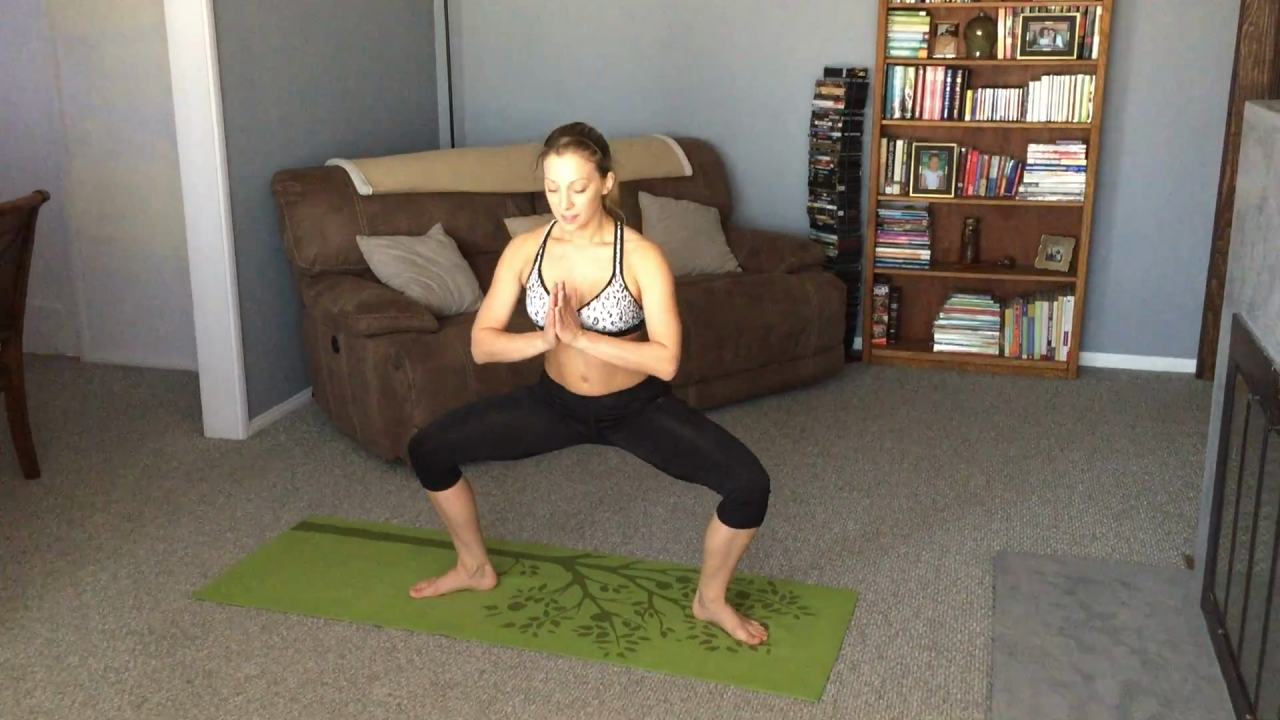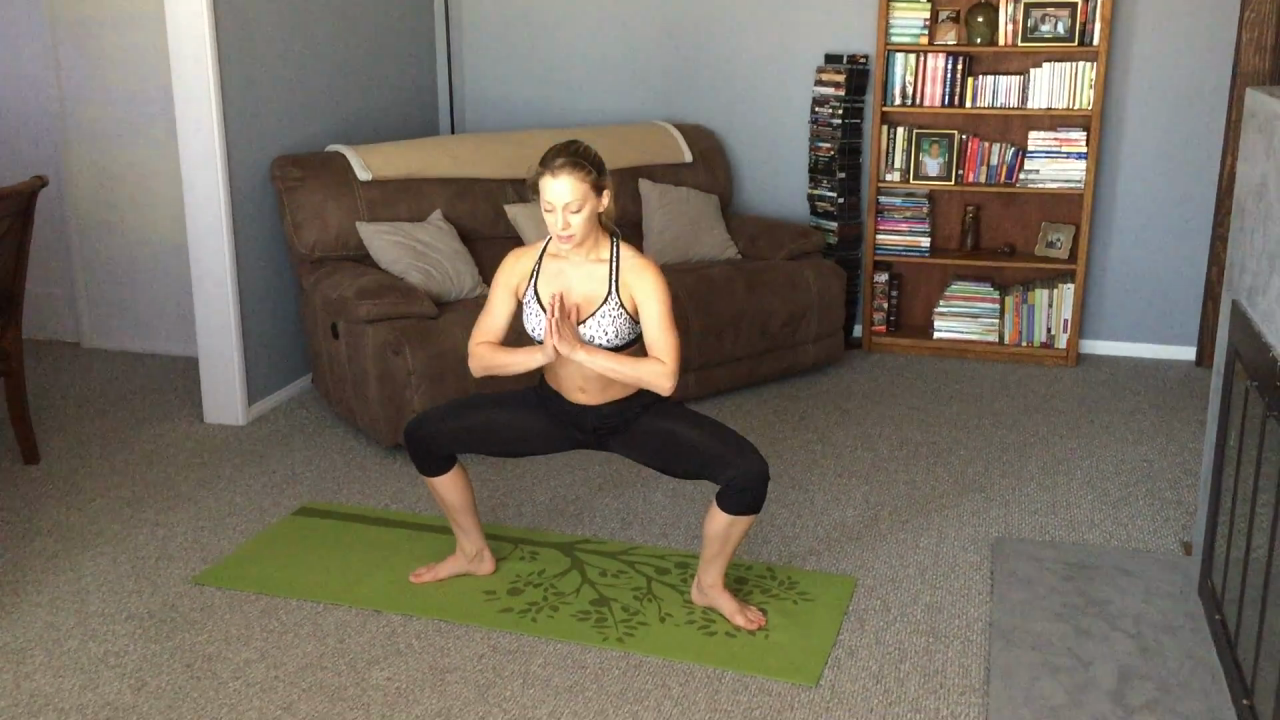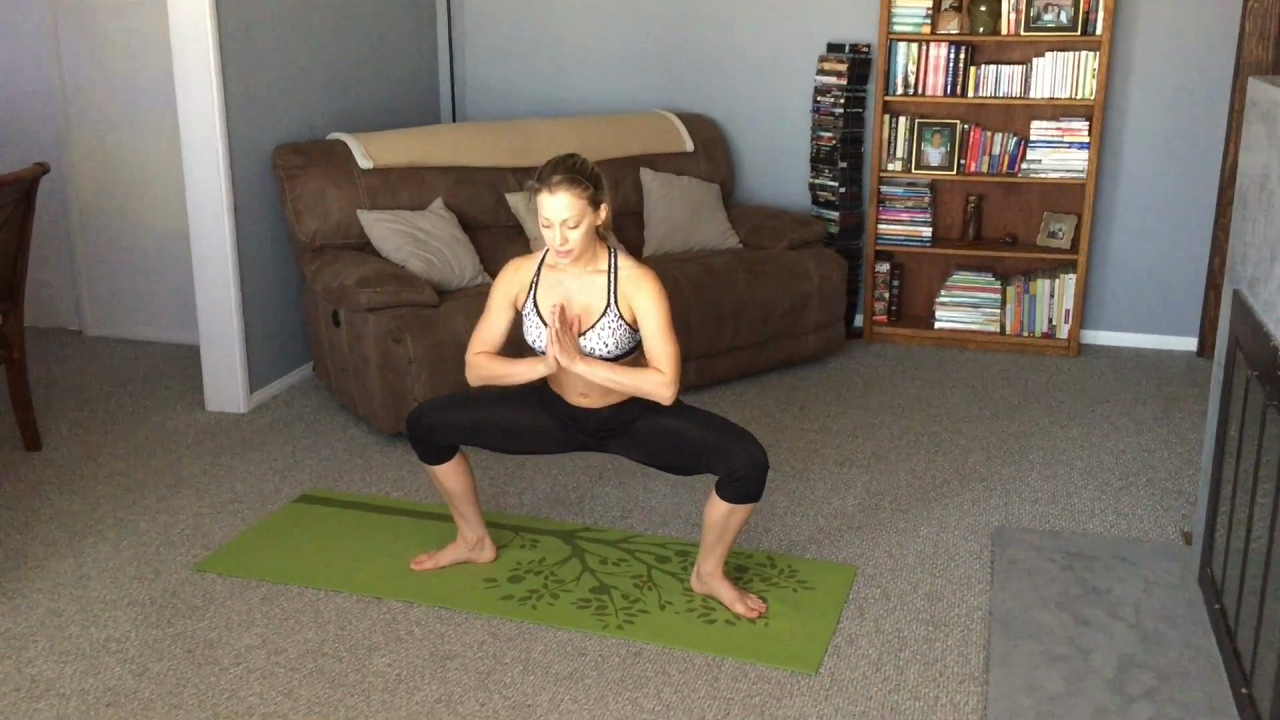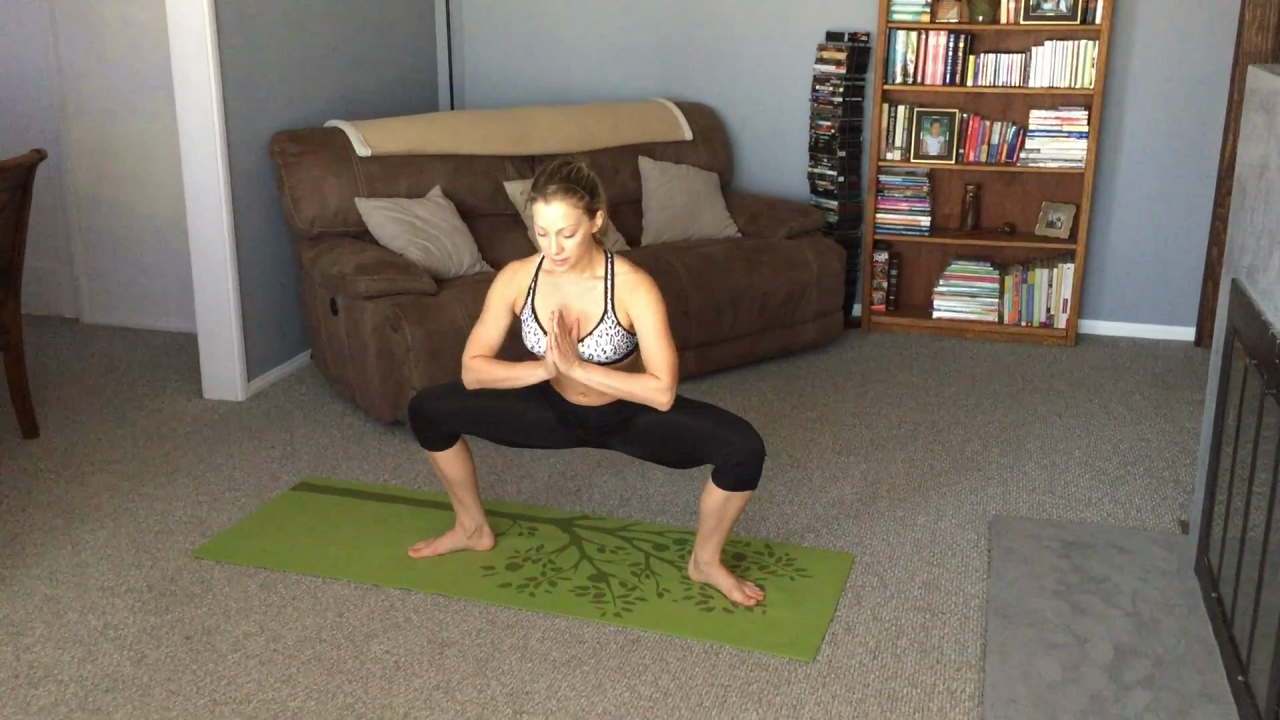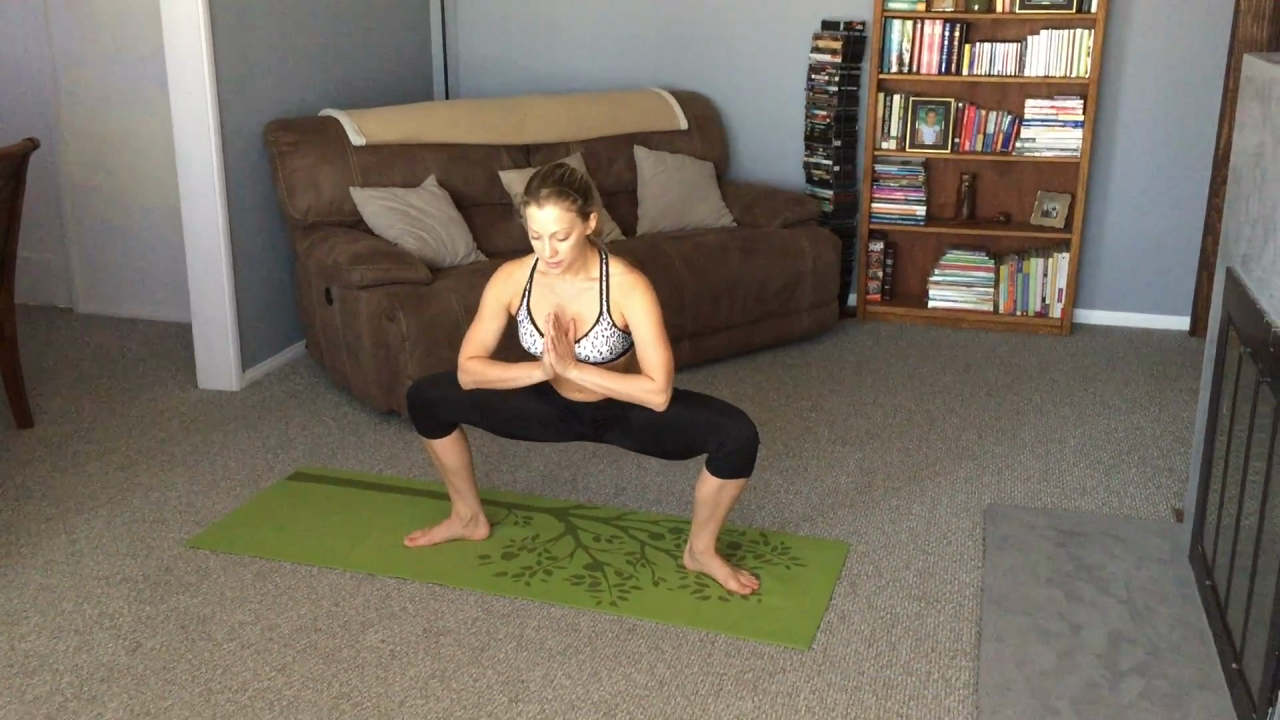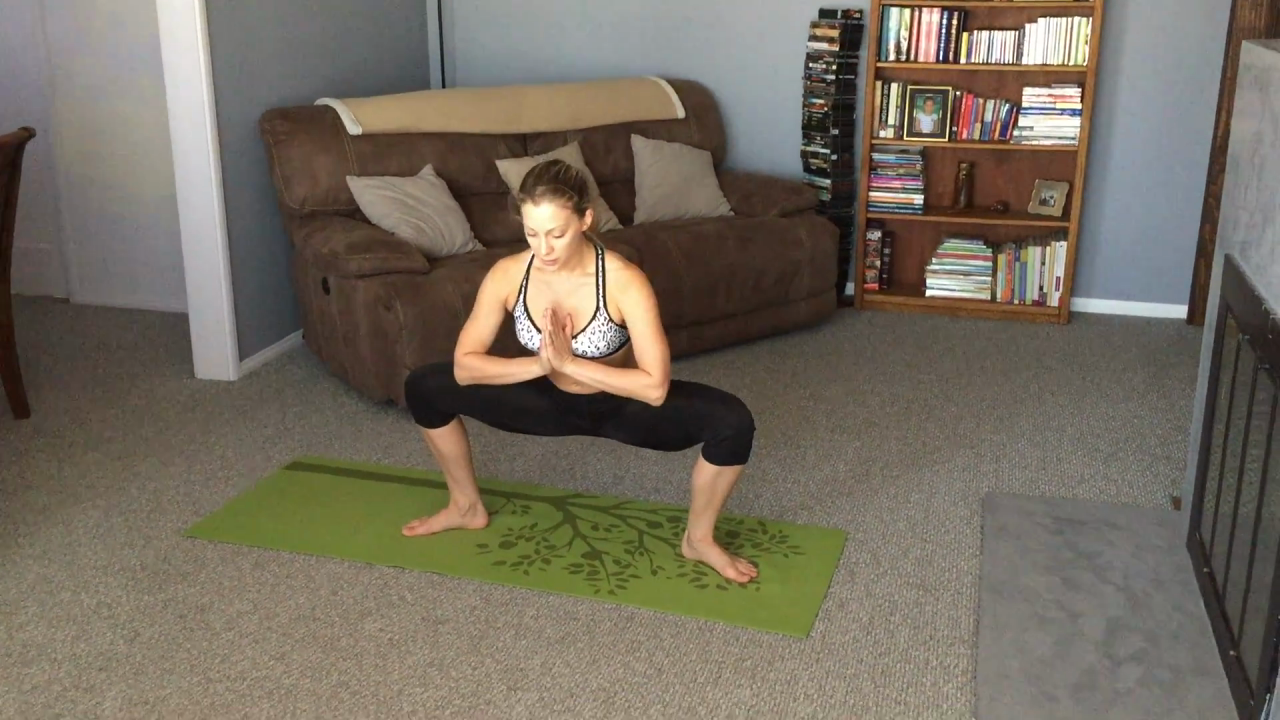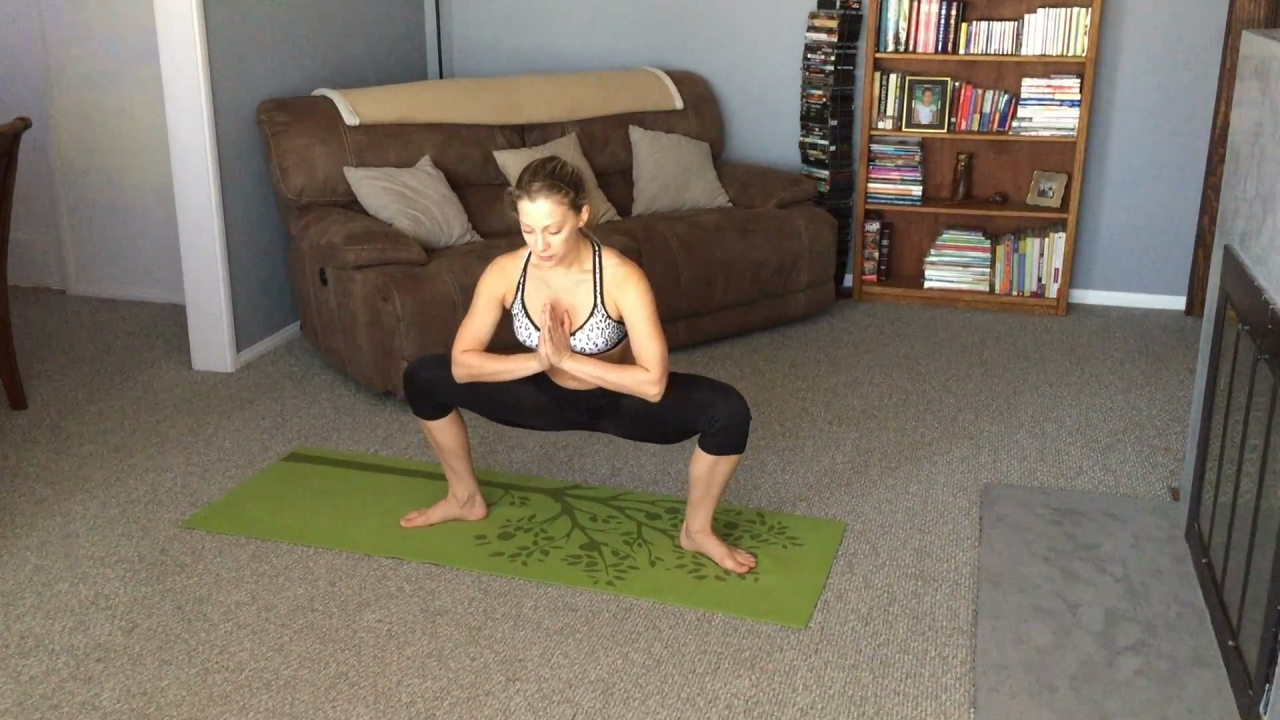
dt=0.3s
person 1, frame 1
left shoulder: (642, 256)
right shoulder: (524, 249)
left elbow: (667, 361)
right elbow: (481, 344)
left wrist: (579, 335)
right wrist: (545, 338)
left hip: (637, 406)
right hip: (555, 401)
left knee: (750, 485)
right knee: (427, 450)
left ankle: (710, 599)
right ankle: (475, 567)
person 1, frame 2
left shoulder: (637, 272)
right shoulder: (520, 264)
left elbow: (665, 377)
right elbow: (478, 357)
left wrist: (578, 350)
right wrist: (544, 353)
left hip: (634, 414)
right hip: (553, 408)
left knee: (749, 473)
right knee: (424, 435)
left ankle: (708, 584)
right ankle: (473, 553)
person 1, frame 3
left shoulder: (636, 282)
right shoulder: (518, 274)
left elbow: (666, 387)
right elbow: (476, 367)
left wrist: (578, 361)
right wrist: (545, 363)
left hip: (634, 417)
right hip: (555, 410)
left knee: (748, 462)
right knee: (425, 423)
left ankle: (708, 573)
right ankle: (474, 540)
person 1, frame 4
left shoulder: (633, 286)
right shoulder: (516, 278)
left elbow: (663, 392)
right elbow: (472, 370)
left wrist: (576, 367)
right wrist: (545, 368)
left hip: (628, 415)
right hip: (555, 409)
left knee: (744, 448)
right knee: (428, 410)
left ankle: (705, 562)
right ankle: (473, 528)
person 1, frame 5
left shoulder: (627, 286)
right shoulder: (510, 279)
left elbow: (659, 393)
right elbow: (468, 370)
left wrist: (573, 368)
right wrist: (542, 369)
left hip: (623, 411)
right hip: (553, 406)
left knee: (738, 435)
right knee: (426, 397)
left ankle: (700, 550)
right ankle: (469, 517)
person 1, frame 6
left shoulder: (624, 281)
right shoulder: (507, 274)
left elbow: (656, 387)
right elbow: (464, 366)
left wrist: (569, 362)
right wrist: (539, 364)
left hip: (620, 406)
right hip: (551, 401)
left knee: (732, 422)
right knee: (424, 387)
left ankle: (698, 538)
right ankle: (467, 506)
person 1, frame 7
left shoulder: (621, 276)
right shoulder: (505, 271)
left elbow: (654, 383)
right elbow: (462, 363)
left wrist: (567, 359)
right wrist: (538, 360)
left hip: (618, 400)
right hip: (548, 397)
left knee: (728, 412)
right knee: (423, 378)
left ankle: (696, 530)
right ankle: (465, 498)
